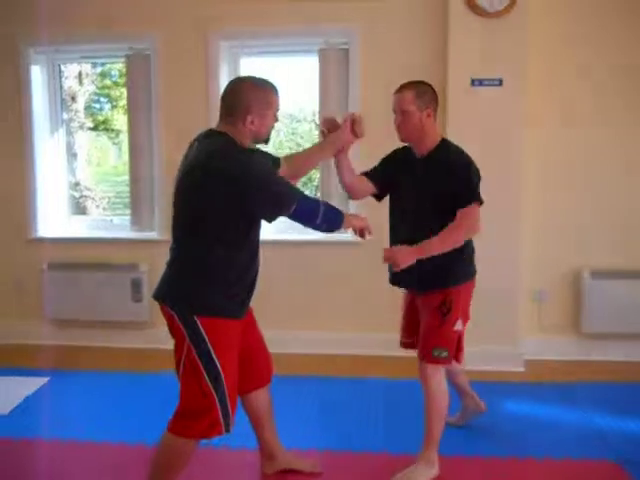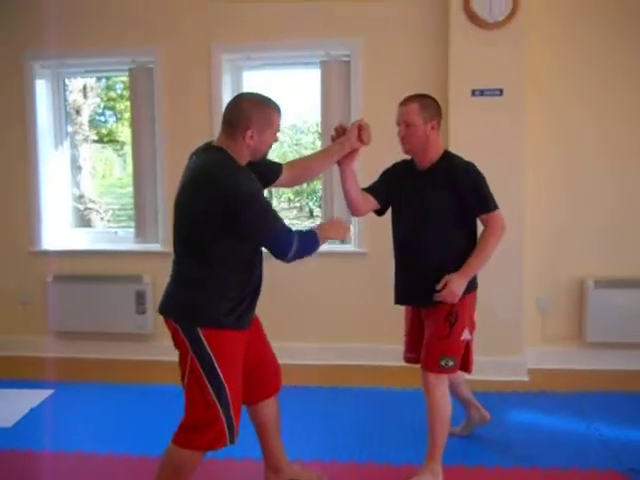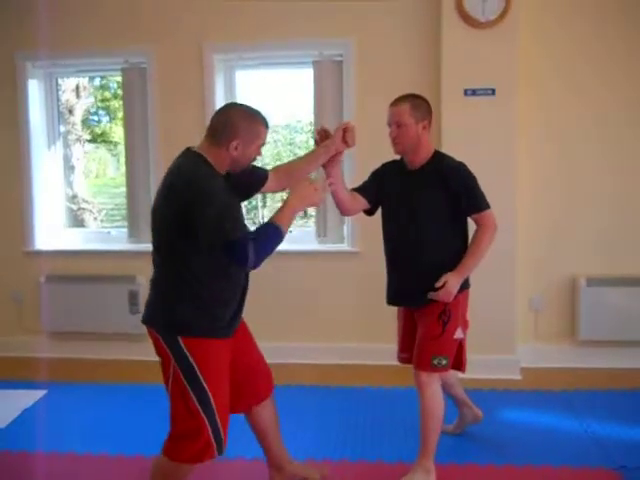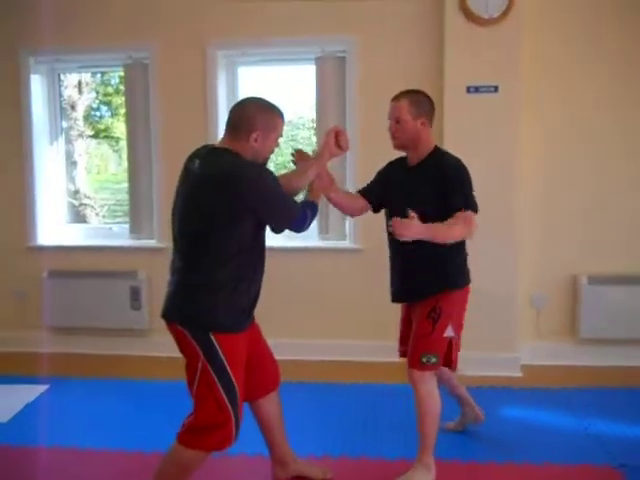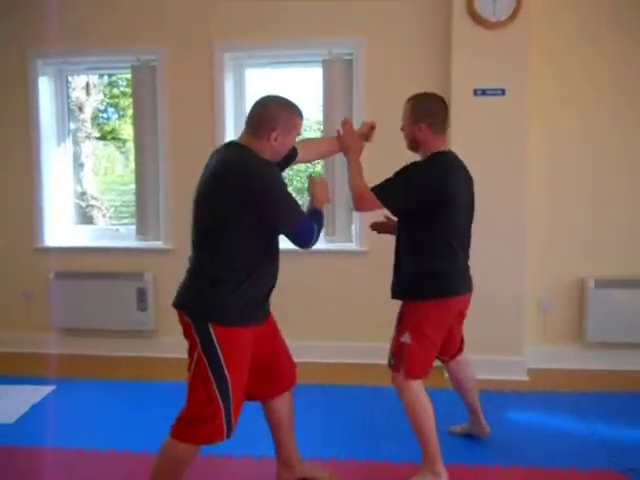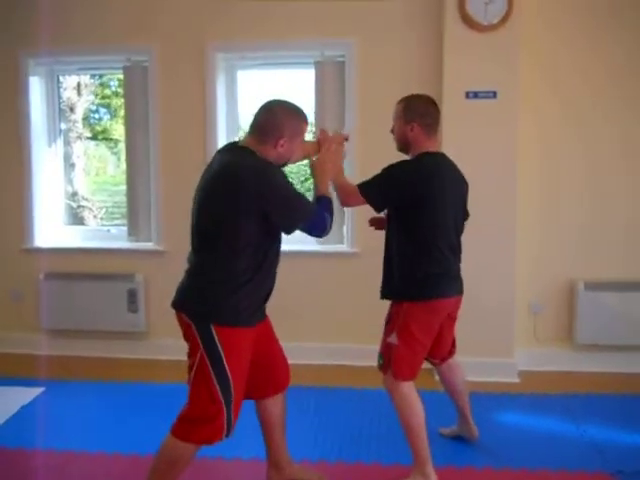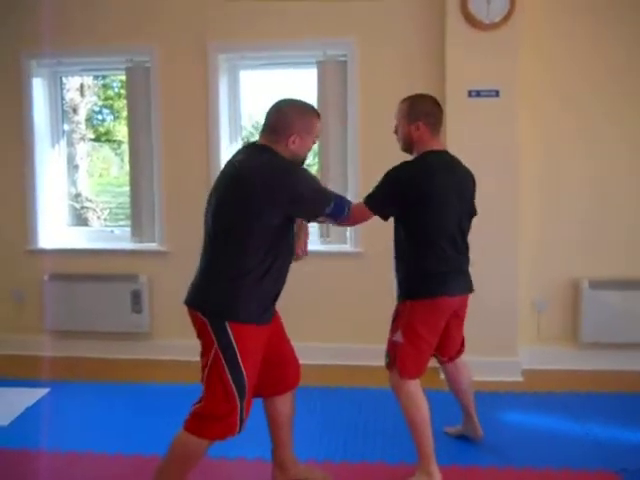
dt=0.7s
person 1, frame 1
left shoulder: (455, 162)
right shoulder: (399, 160)
left elbow: (469, 224)
right elbow: (357, 189)
left wrist: (415, 251)
right wrist: (341, 153)
left hip: (448, 280)
right hip: (419, 280)
left knee: (431, 364)
right knee: (436, 352)
right ankle: (471, 401)
person 1, frame 2
left shoulder: (461, 172)
right shoulder: (397, 174)
left elbow: (495, 226)
right elbow: (358, 206)
left wrist: (463, 275)
right wrist: (346, 165)
left hip: (450, 292)
right hip: (415, 291)
left knee: (434, 376)
right knee: (438, 365)
right ankle: (475, 410)
person 1, frame 3
left shoulder: (452, 172)
right shoulder: (387, 174)
left elbow: (488, 224)
right elbow: (349, 206)
left wrist: (459, 274)
right wrist: (332, 167)
left hip: (442, 292)
right hip: (406, 291)
left knee: (426, 375)
right knee: (430, 364)
right ankle: (468, 409)
person 1, frame 4
left shoulder: (450, 169)
right shoulder: (393, 170)
left elbow: (466, 227)
right elbow: (355, 206)
left wrist: (420, 232)
right wrist: (323, 181)
left hip: (444, 287)
right hip: (413, 287)
left knee: (421, 371)
right knee: (430, 360)
right ankle: (470, 409)
person 1, frame 5
left shoulder: (423, 173)
right shoulder: (455, 170)
left elbow: (363, 201)
left wrist: (353, 155)
right wrist: (397, 228)
left hip: (430, 292)
right hip: (455, 286)
left knee: (405, 376)
right knee: (452, 355)
right ankle: (478, 422)
person 1, frame 6
left shoulder: (407, 173)
right shoulder: (453, 173)
left elbow: (348, 197)
right wrist: (394, 223)
left hip: (418, 294)
right hip: (448, 288)
left knee: (397, 377)
right knee: (443, 358)
right ankle: (467, 425)
person 1, frame 7
left shoulder: (407, 176)
right shoulder: (462, 172)
left elbow: (355, 215)
left hip: (425, 292)
right hip: (457, 285)
left knee: (403, 375)
right knee: (451, 357)
right ankle: (472, 424)
person 2, frame 1
left shoulder: (217, 147)
right shoulder: (235, 165)
left elbow: (281, 173)
right elbow: (305, 210)
left wrist: (336, 143)
right wrist: (350, 219)
left hip: (222, 296)
right hip: (200, 304)
left knee: (256, 372)
right knee: (204, 410)
person 2, frame 2
left shoulder: (221, 160)
right shoulder: (228, 179)
left elbow: (289, 174)
right elbow: (287, 247)
left wrist: (343, 147)
right wrist: (327, 231)
left hip: (230, 308)
right hip: (204, 317)
left knee: (264, 381)
right knee: (210, 421)
person 2, frame 3
left shoulder: (214, 170)
right shoulder: (197, 183)
left elbow: (276, 178)
right elbow: (249, 253)
left wrist: (328, 149)
right wrist: (296, 204)
left hip: (220, 317)
right hip: (188, 326)
left knee: (257, 386)
right knee: (200, 433)
person 2, frame 4
left shoulder: (206, 159)
right shoulder: (244, 177)
left elbow: (277, 190)
right elbow: (297, 219)
left wrist: (323, 156)
right wrist: (316, 194)
left hip: (220, 308)
right hip: (207, 317)
left knee: (263, 378)
right knee: (216, 420)
person 2, frame 5
left shoulder: (237, 156)
right shoulder: (255, 174)
left elbow: (304, 152)
right elbow: (305, 235)
right wrist: (318, 201)
left hip: (245, 305)
right hip: (218, 312)
left knee: (279, 377)
right knee: (209, 415)
person 2, frame 6
left shoulder: (235, 156)
right shoulder: (257, 176)
left elbow: (284, 155)
right elbow: (319, 224)
left wrist: (320, 148)
right wrist: (323, 176)
left hip: (240, 305)
right hip: (215, 312)
left knee: (273, 378)
right knee: (208, 414)
person 2, frame 7
left shoulder: (253, 158)
right shoulder: (279, 174)
left elbow: (298, 201)
right elbow: (336, 208)
left wrist: (299, 231)
right wrist: (329, 203)
left hip: (249, 303)
right hip: (228, 309)
left knee: (283, 376)
right knee: (221, 410)
